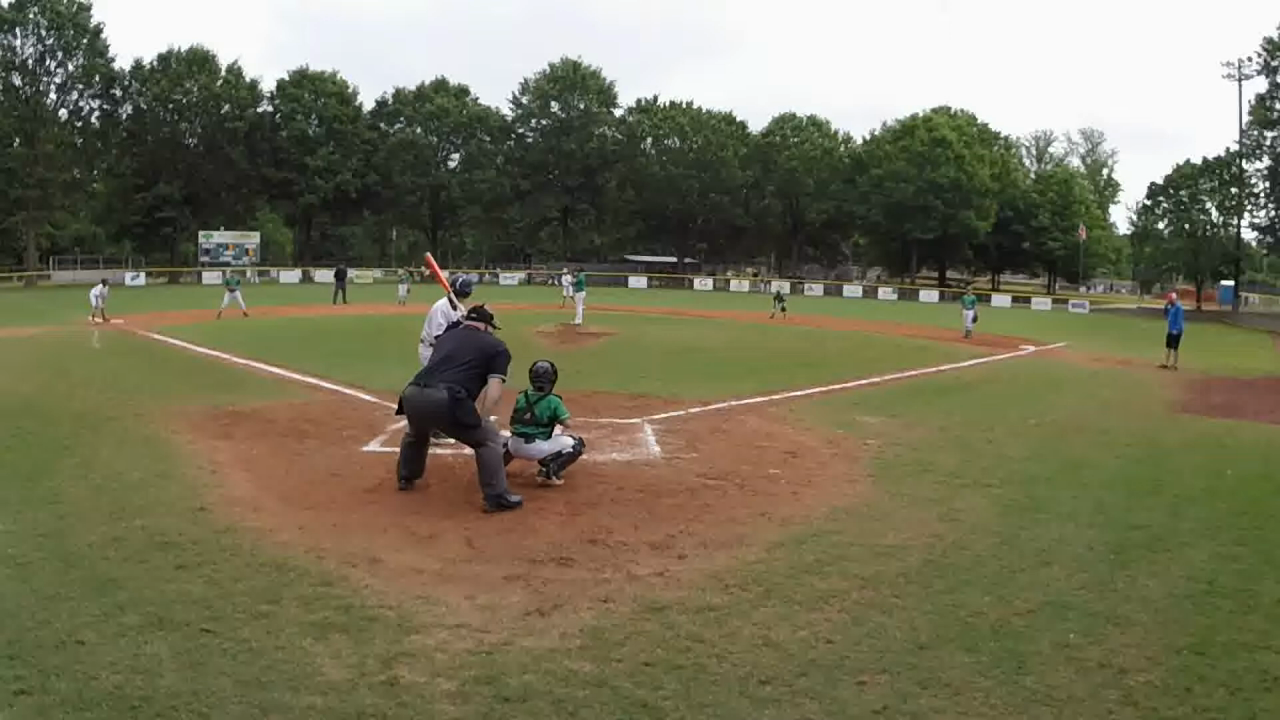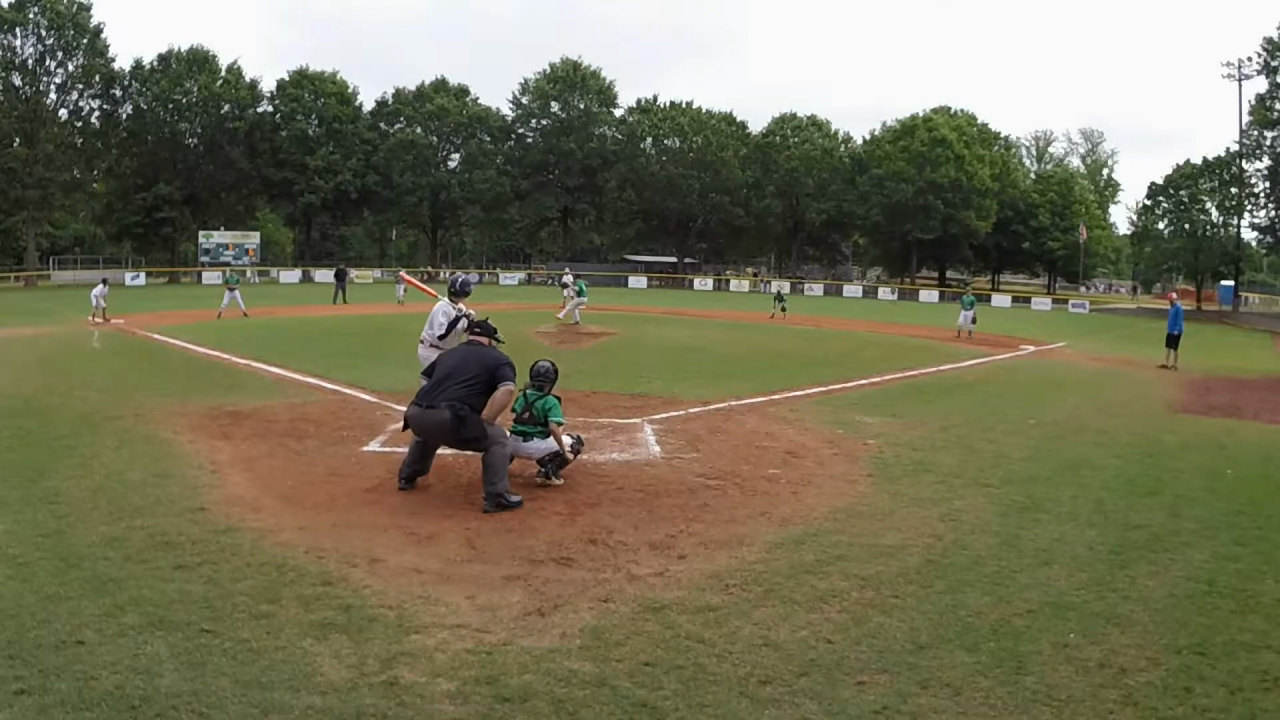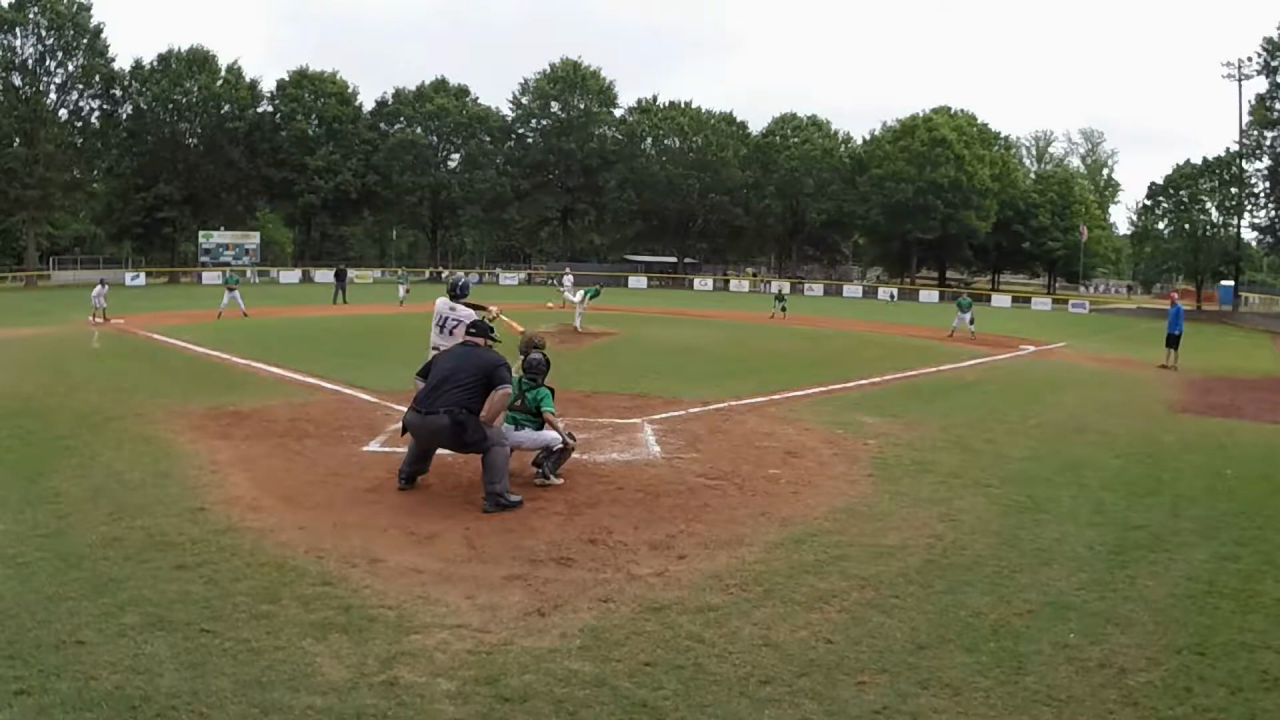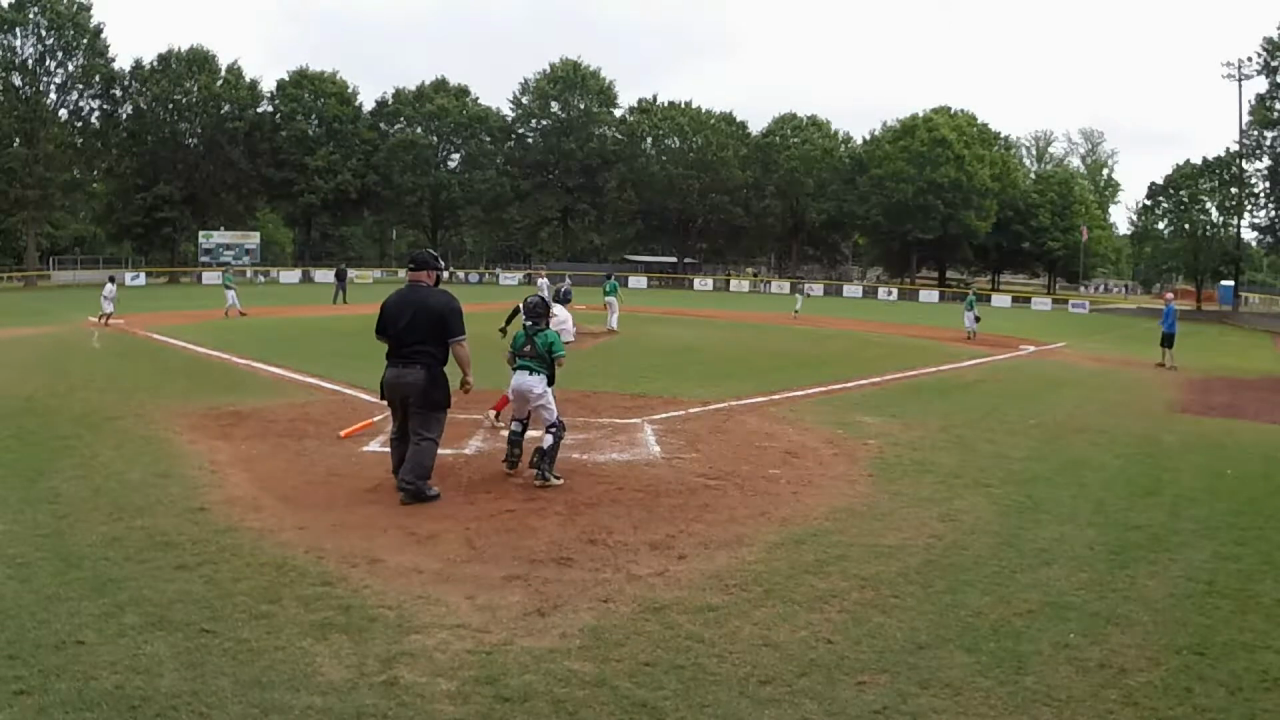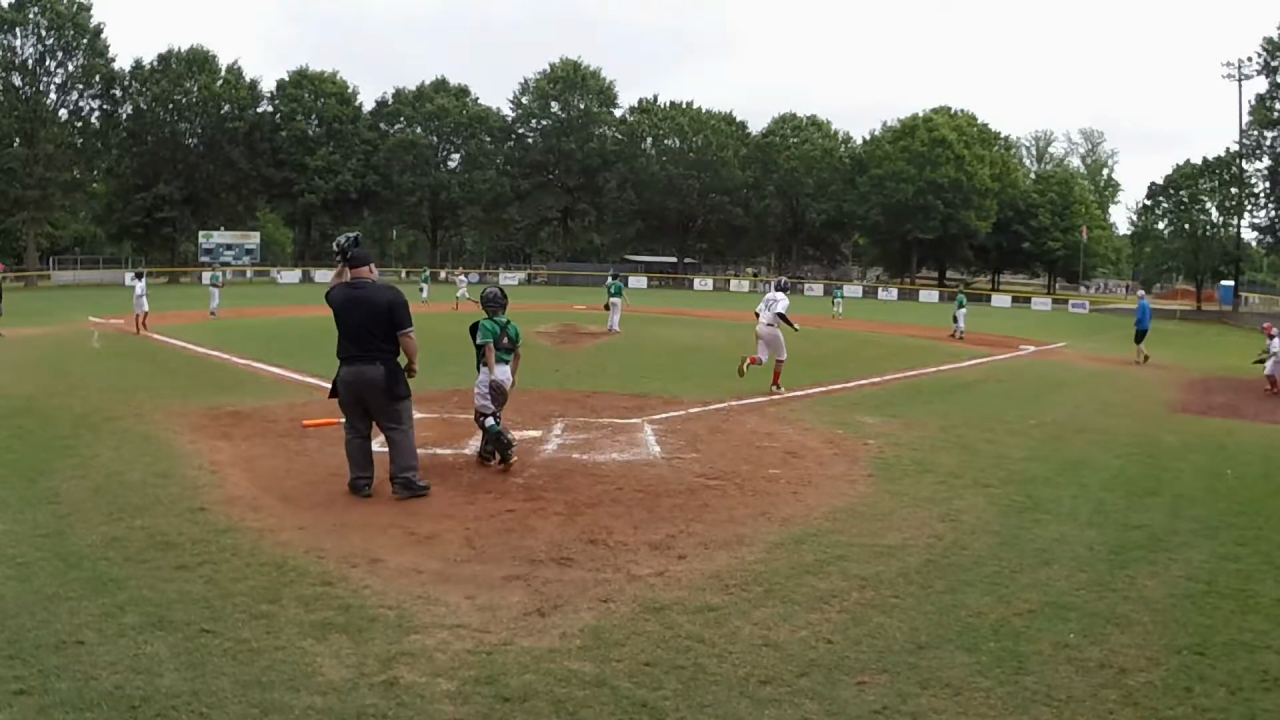
dt=1s
person 1, frame 1
left shoulder: (447, 336)
right shoulder: (496, 346)
right elbow: (494, 386)
right wrist: (481, 420)
left hip: (413, 394)
right hip: (445, 400)
left knee: (416, 433)
right knee: (489, 439)
left ankle: (406, 478)
right ankle: (497, 498)
person 1, frame 2
left shoulder: (449, 353)
right shoulder: (498, 358)
left elbow: (425, 379)
right elbow: (506, 390)
right wrist: (486, 422)
left hip: (416, 414)
right hip: (448, 418)
left knee: (427, 435)
right knee: (498, 440)
left ankle: (407, 478)
right ankle: (497, 498)
person 1, frame 3
left shoulder: (444, 354)
right shoulder: (494, 359)
left elbow: (419, 380)
right elbow: (504, 392)
right wrist: (485, 422)
left hip: (415, 421)
right hip: (449, 424)
right knee: (497, 440)
left ankle: (407, 477)
right ankle: (497, 497)
person 1, frame 4
left shoulder: (392, 300)
right shoulder: (444, 300)
left elbow: (381, 336)
right elbow: (458, 343)
right wrist: (467, 374)
left hip: (393, 374)
right hip: (426, 377)
left knee: (401, 430)
right knee: (425, 434)
left ankle: (403, 478)
right ankle: (413, 487)
person 1, frame 5
left shoulder: (339, 295)
right shoulder: (390, 294)
right elbow: (406, 336)
left wrist: (342, 265)
right wrist: (412, 362)
left hip: (349, 372)
right hip: (383, 372)
left knee: (356, 431)
right knee: (399, 427)
left ankle: (361, 482)
right ankle: (405, 481)
